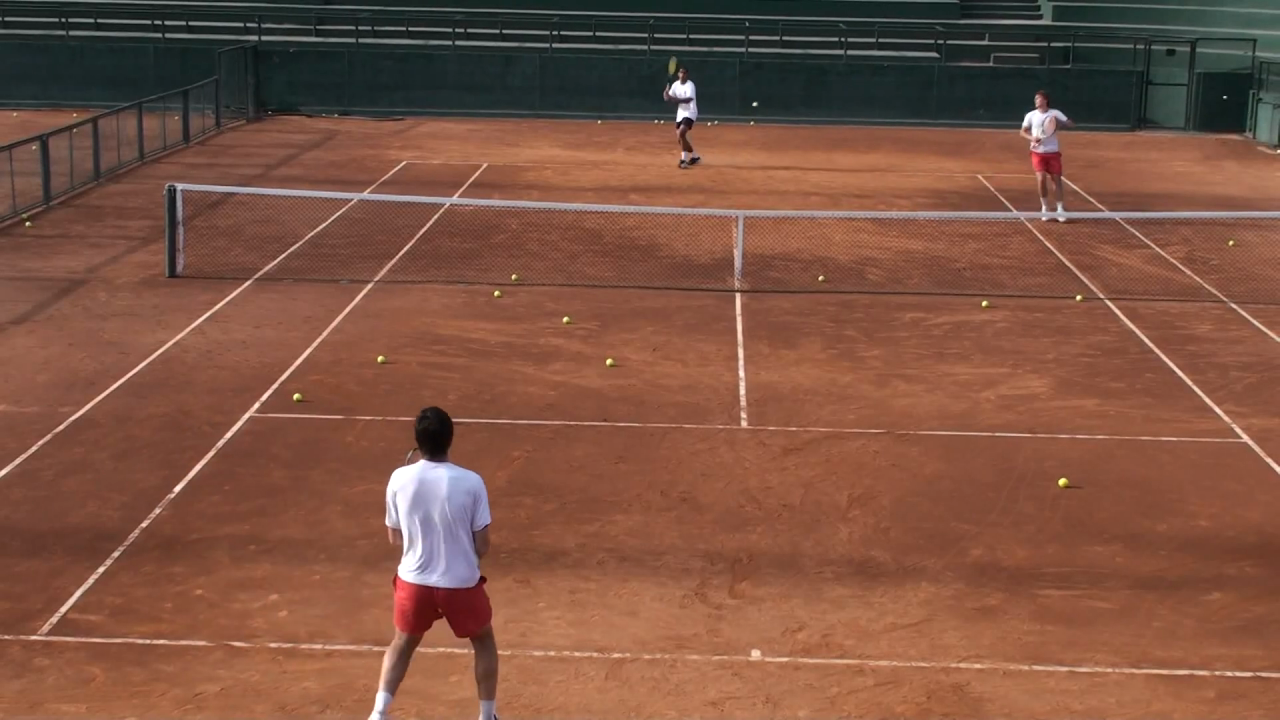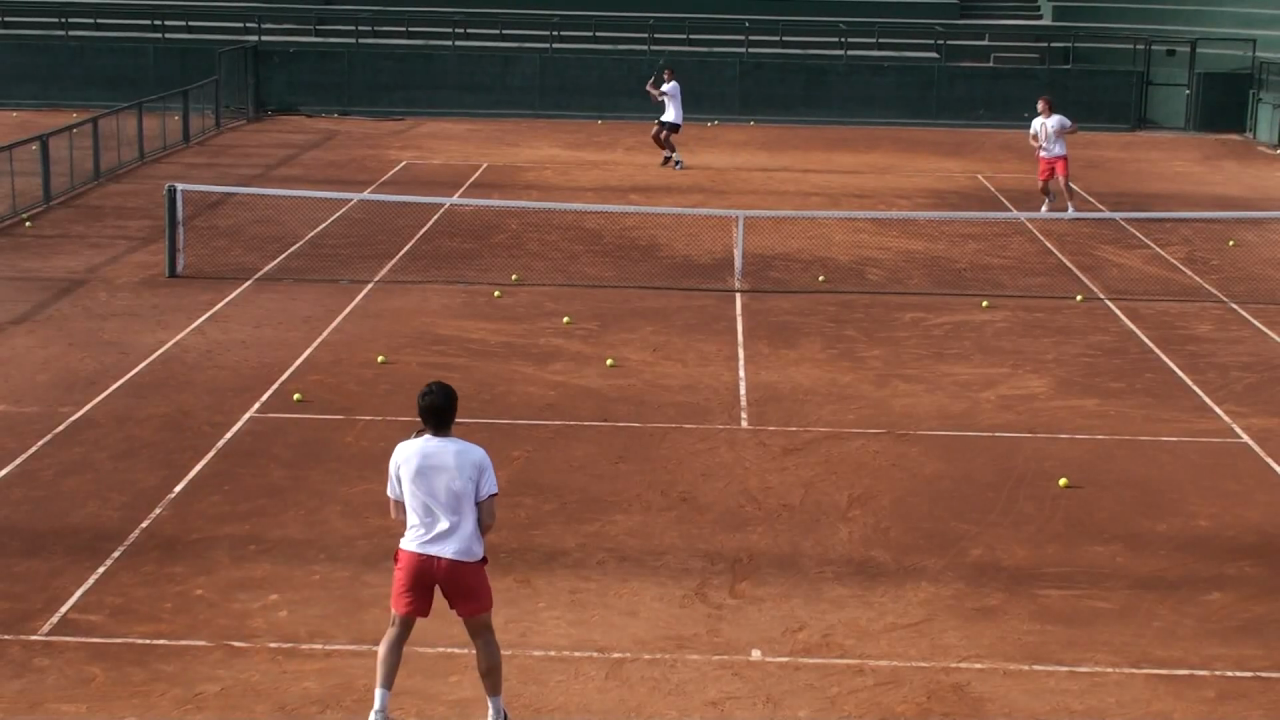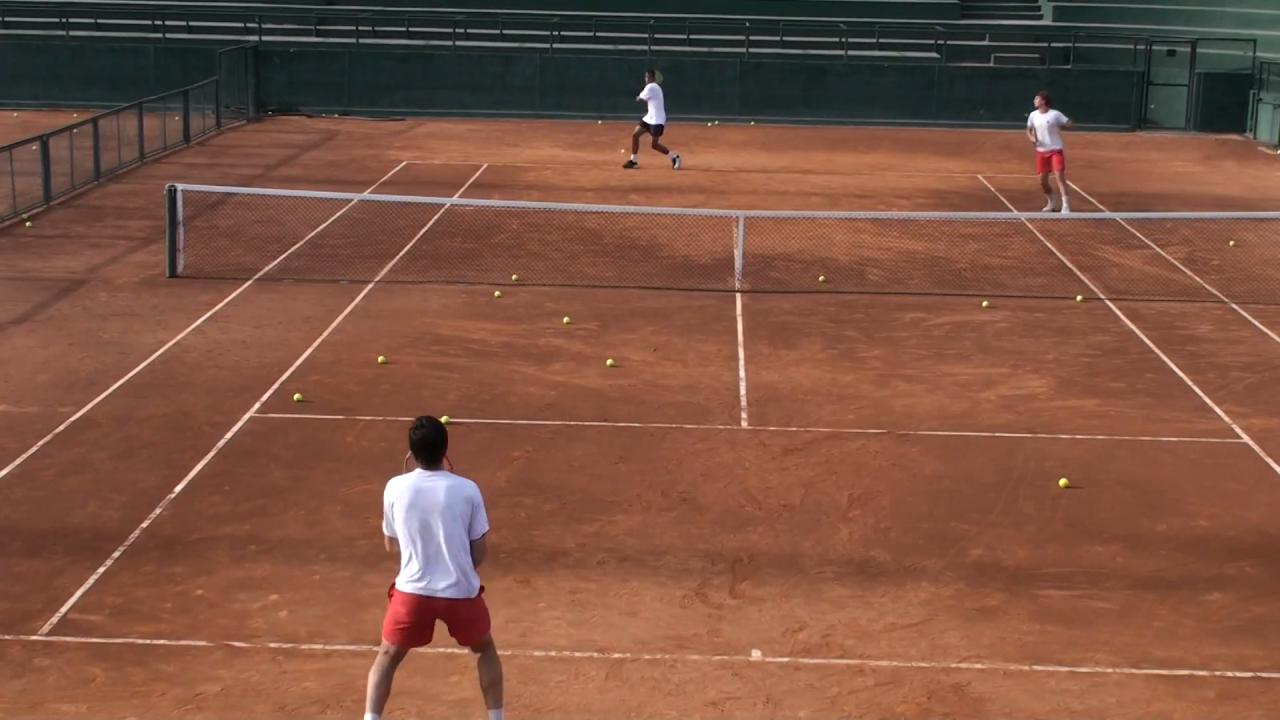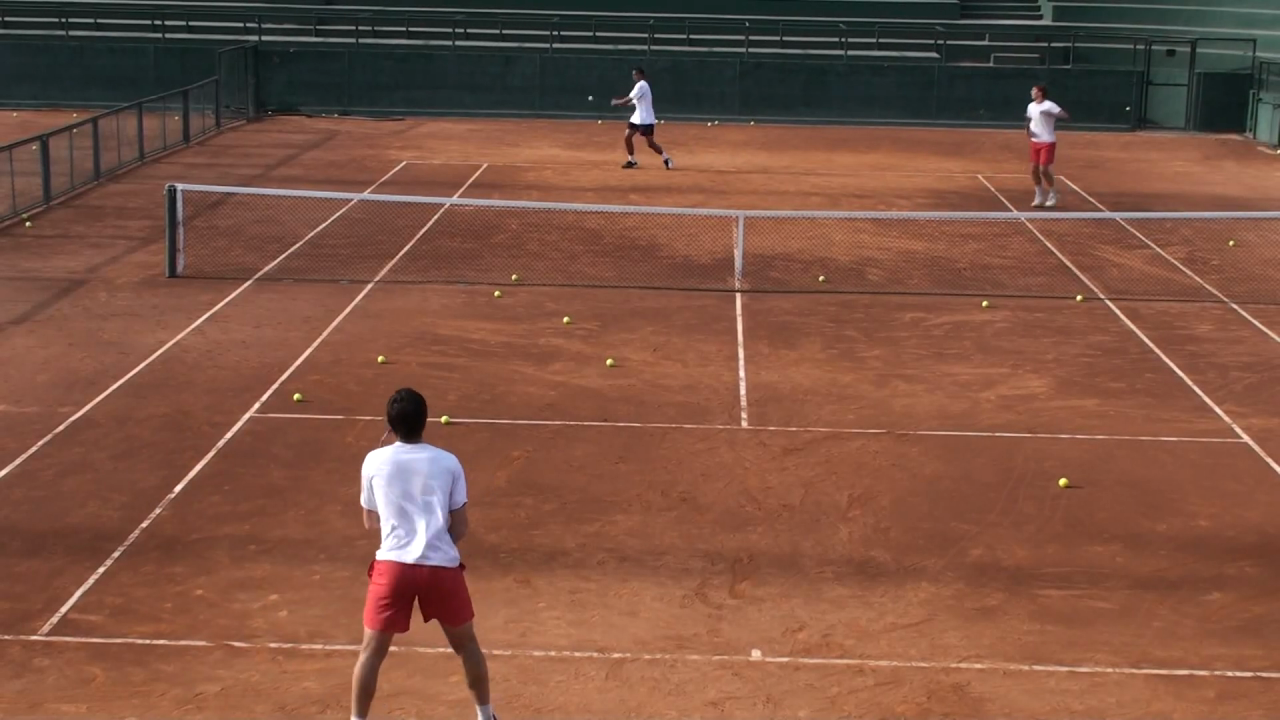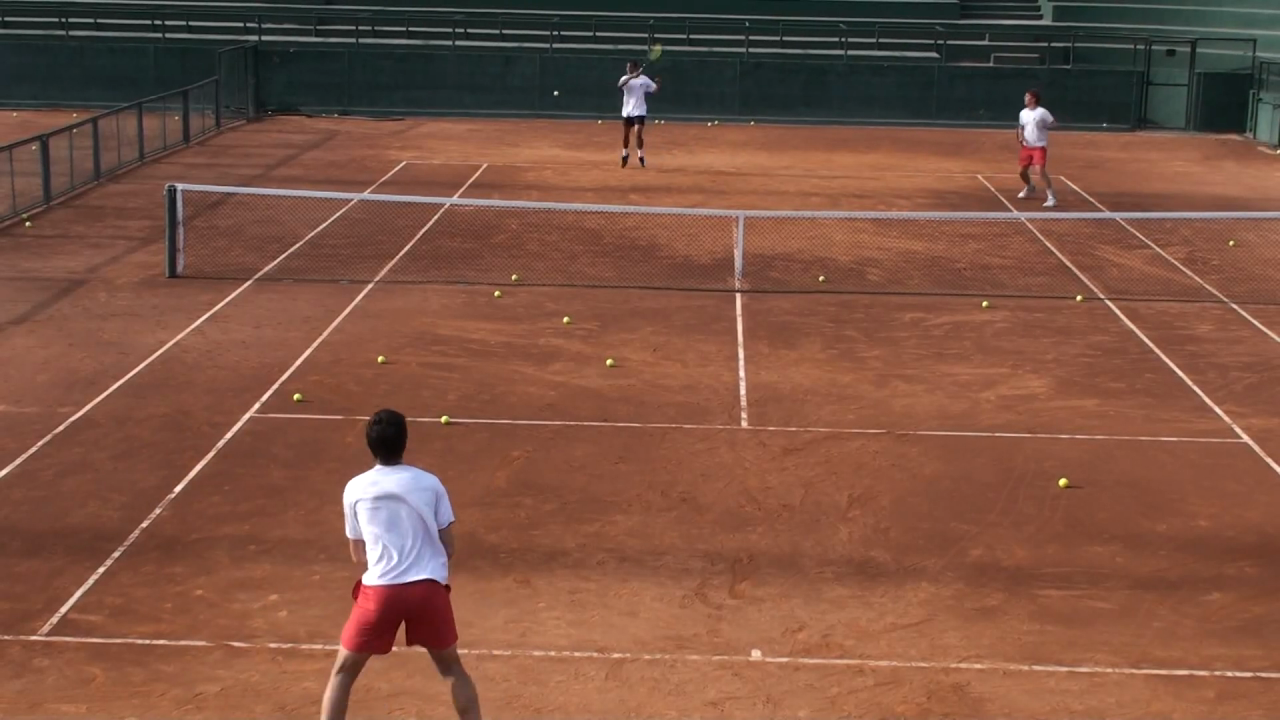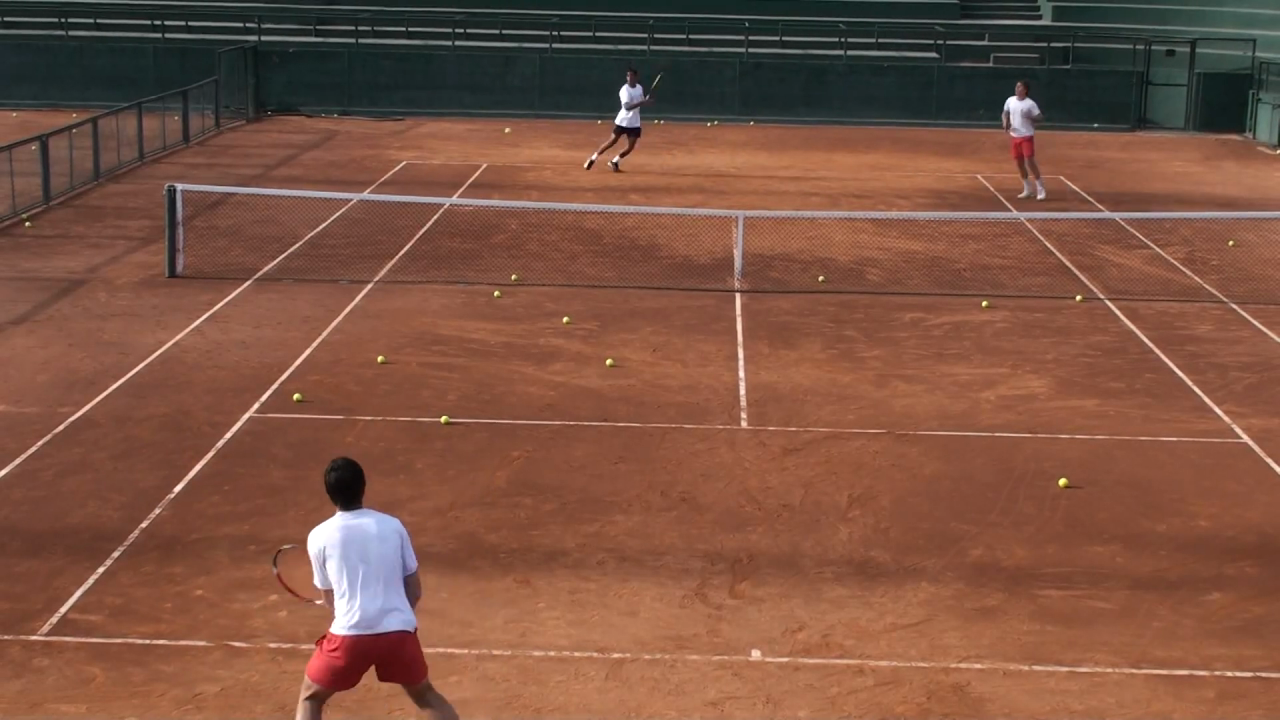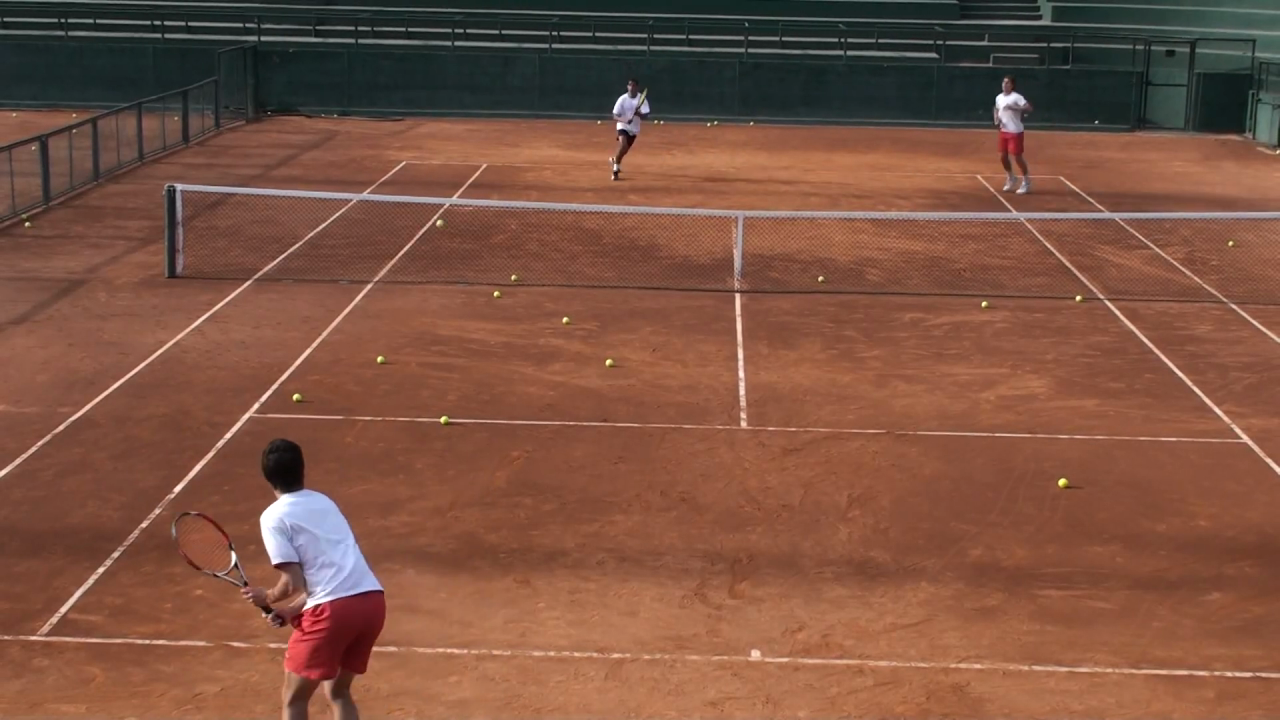
dt=0.2s
person 1, frame 1
left shoulder: (399, 479)
right shoulder: (470, 482)
left elbow: (395, 536)
right elbow: (482, 544)
left hip: (412, 581)
right hip: (461, 583)
left knee: (402, 643)
right knee: (484, 640)
person 1, frame 2
left shoulder: (403, 453)
right shoulder: (476, 456)
left elbow: (397, 511)
right elbow: (488, 519)
left hip: (415, 556)
right hip: (464, 560)
left knee: (398, 630)
right knee: (483, 635)
person 1, frame 3
left shoulder: (395, 488)
right shoulder: (468, 491)
left elbow: (392, 545)
right elbow: (479, 553)
left hip: (412, 592)
right hip: (461, 592)
left knee: (386, 657)
right knee: (485, 650)
person 1, frame 4
left shoulder: (374, 461)
right shoulder: (448, 463)
left elbow: (371, 522)
right elbow: (461, 526)
left hip: (393, 567)
right hip: (442, 568)
left knee: (371, 651)
right knee: (466, 645)
person 1, frame 5
left shoulder: (355, 489)
right shoulder: (430, 483)
left elbow: (357, 550)
right elbow: (449, 547)
left hip: (380, 591)
right hip: (430, 589)
left knee: (343, 673)
right knee: (452, 670)
person 1, frame 6
left shoulder: (320, 537)
right shoulder: (393, 526)
left elbow: (329, 598)
right elbow: (412, 589)
left hip: (351, 638)
right hip: (400, 632)
left knee: (310, 697)
right knee: (426, 696)
person 1, frame 7
left shoulder: (274, 517)
right shoulder: (323, 502)
left elbow: (293, 583)
left wrist: (267, 597)
right wrist: (292, 610)
left hip: (333, 611)
right hip: (371, 601)
right knee: (338, 693)
